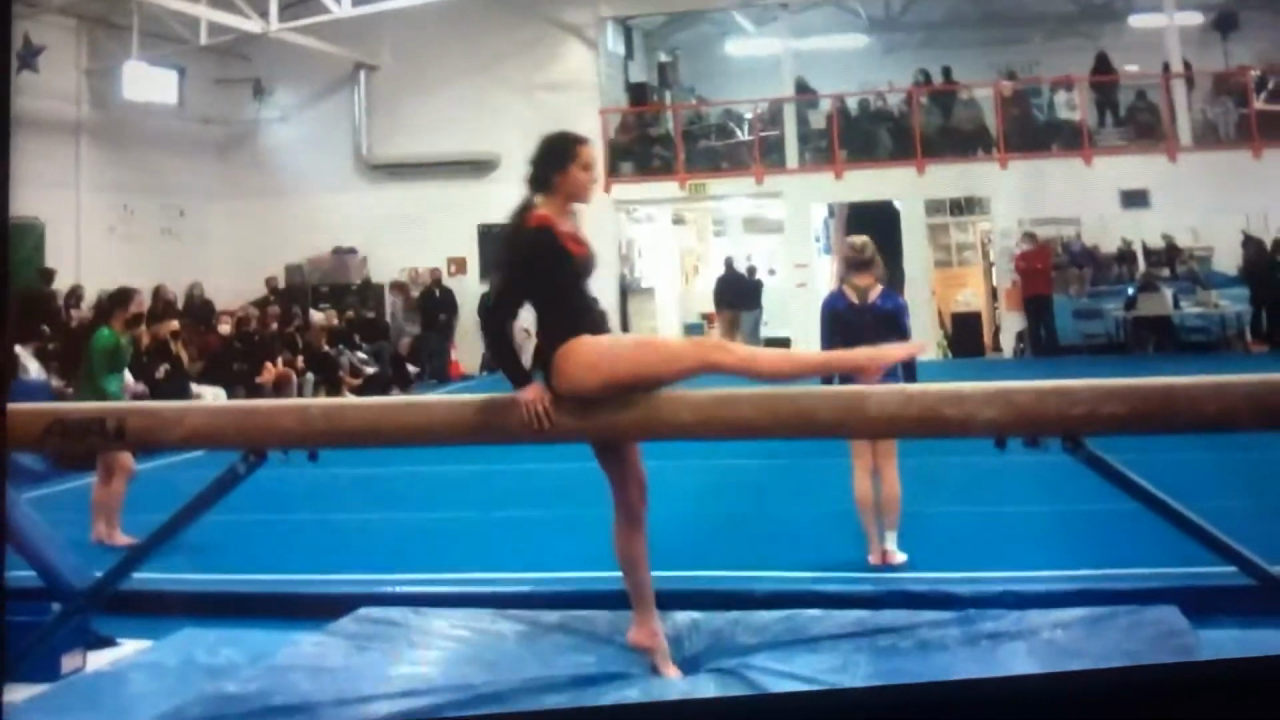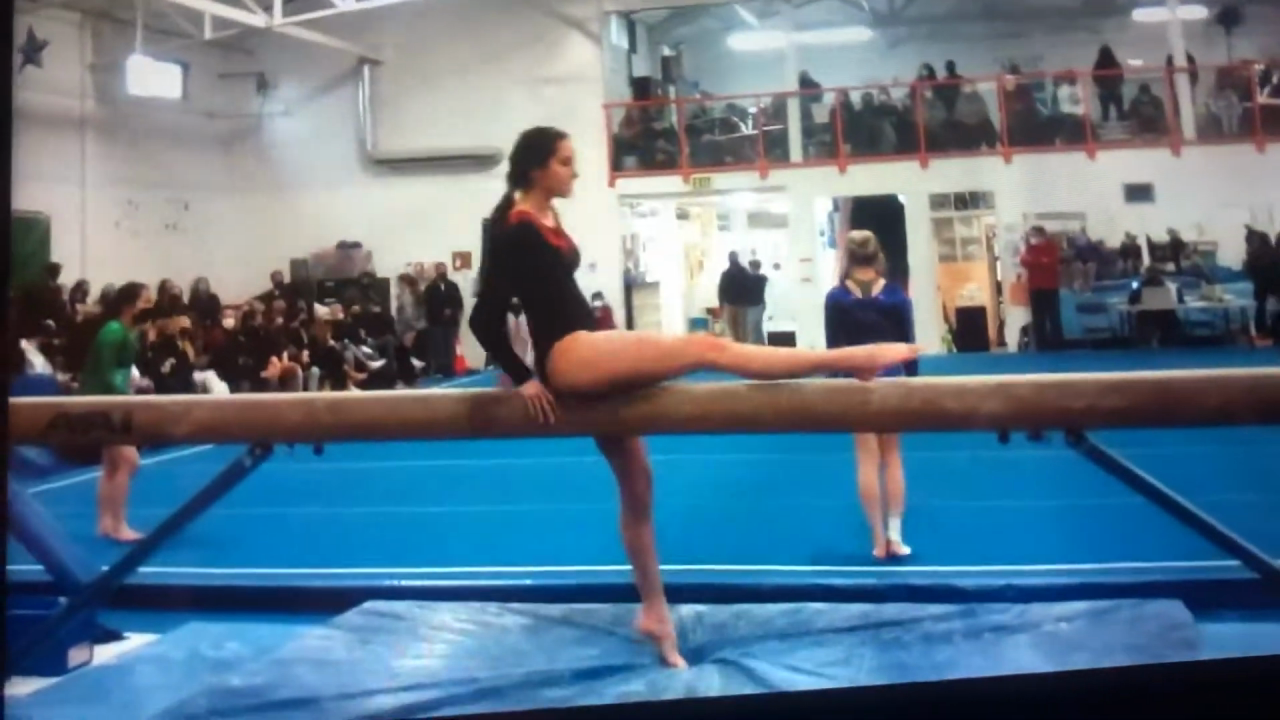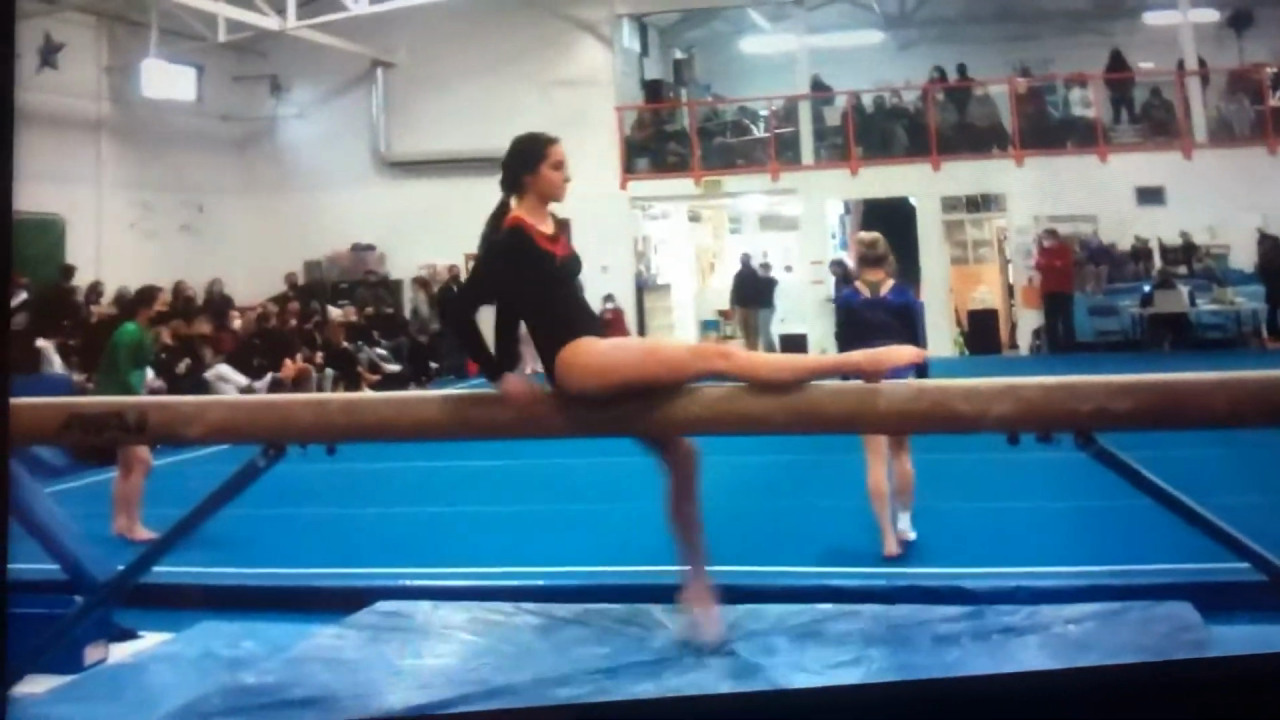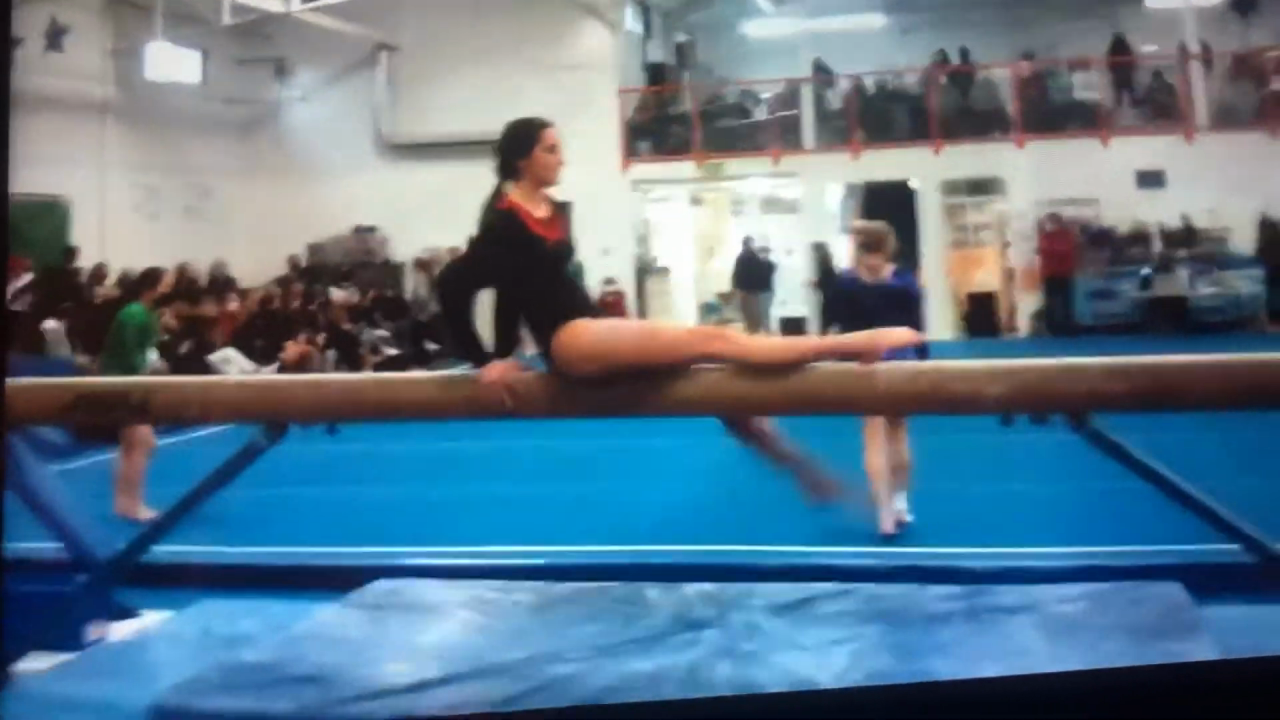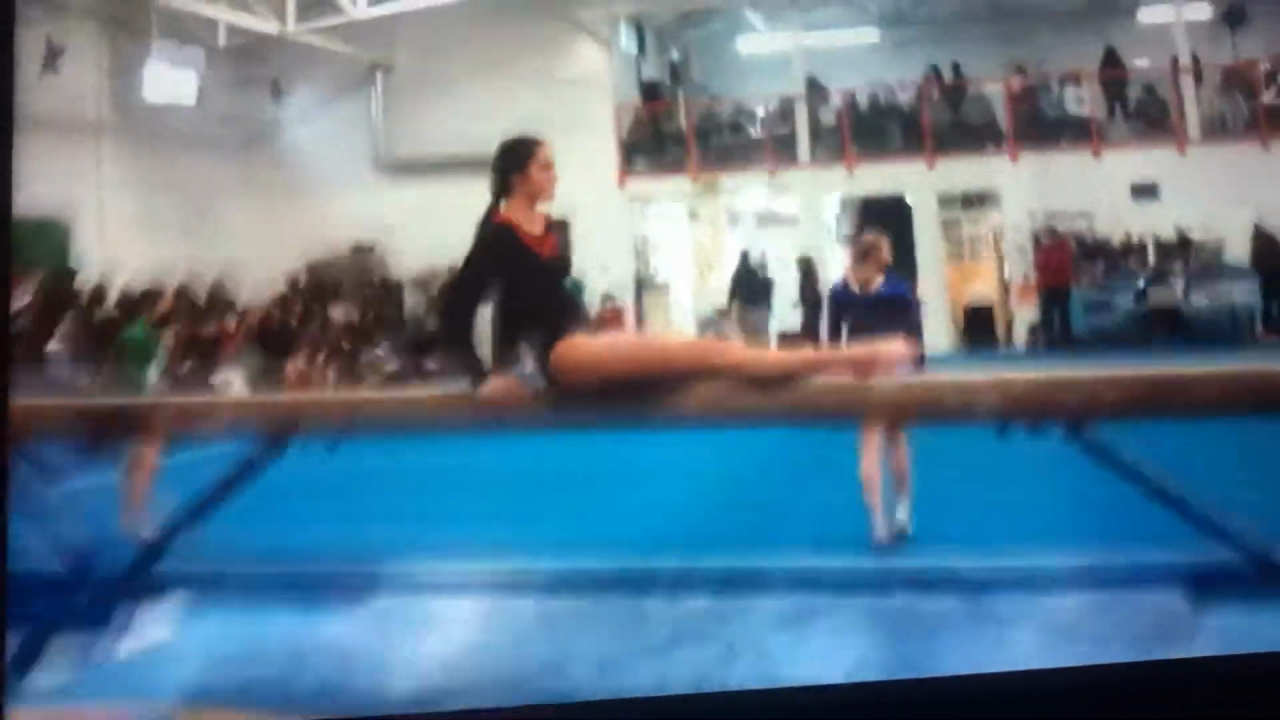
dt=0.2s
person 1, frame 1
left shoulder: (567, 224)
right shoulder: (534, 233)
right elbow: (495, 318)
right wrist: (523, 384)
left hip: (594, 365)
right hip: (574, 362)
left knee: (631, 494)
right knee: (715, 352)
left ankle: (645, 625)
right ankle: (854, 359)
person 1, frame 2
left shoulder: (546, 220)
right shoulder: (517, 231)
right elbow: (484, 317)
right wrist: (522, 378)
left hip: (588, 357)
right hip: (570, 357)
left knee: (636, 481)
right knee: (709, 348)
left ankle: (654, 611)
right ankle: (849, 358)
person 1, frame 3
left shoulder: (556, 227)
right shoulder: (511, 239)
right elbow: (459, 310)
right wrist: (502, 375)
left hip: (597, 356)
right hip: (577, 360)
left knee: (682, 456)
right knee: (717, 357)
left ankle: (697, 583)
right ankle: (856, 362)
person 1, frame 4
left shoulder: (554, 212)
right shoulder: (505, 225)
right elbow: (452, 288)
right wrist: (484, 363)
left hip: (595, 329)
right hip: (574, 342)
right knee: (714, 341)
left ankle: (804, 471)
right ankle: (849, 344)
person 1, frame 5
left shoulder: (545, 230)
right shoulder: (499, 238)
right elbow: (454, 308)
right wrist: (483, 377)
left hip: (590, 343)
right hip: (568, 355)
left knee: (712, 353)
right knee: (712, 354)
right ankle: (849, 357)
person 2, frame 1
left shoulder: (833, 302)
right shoulder: (892, 300)
left elbow: (828, 353)
left hip: (852, 388)
right hip: (887, 386)
left knee: (862, 470)
right knee: (888, 469)
left ankle: (874, 548)
right ankle: (891, 547)
person 2, frame 2
left shoulder: (836, 297)
right shoulder: (895, 294)
left elbow: (833, 347)
right elbow: (908, 345)
right hip: (890, 379)
left knee: (867, 463)
right knee: (892, 460)
left ankle: (879, 540)
right ankle: (895, 536)
person 2, frame 3
left shoulder: (846, 299)
right shoulder: (904, 295)
left elbow: (844, 347)
right elbow: (918, 343)
right wrist: (922, 381)
right hip: (900, 377)
left knee: (876, 461)
right knee: (901, 453)
left ankle: (889, 538)
right ankle: (904, 523)
person 2, frame 4
left shoulder: (847, 282)
right shoulder: (905, 279)
left elbow: (844, 329)
right elbow: (916, 326)
right wrist: (922, 362)
right hip: (901, 359)
left knee: (874, 440)
right knee: (898, 433)
left ankle: (885, 515)
right ankle: (900, 504)
person 2, frame 5
left shoulder: (840, 292)
right shoulder: (898, 288)
left elbow: (834, 337)
right elbow: (912, 332)
right hip: (894, 366)
left knee: (869, 446)
right knee: (898, 441)
left ankle: (879, 522)
right ankle: (902, 512)
person 3, frame 1
left shoulder: (123, 338)
right shoulder: (105, 338)
left elbow: (116, 375)
right elbow: (99, 381)
right wrist: (117, 402)
left knee: (106, 471)
right knee: (124, 467)
left ankle: (99, 528)
right ankle: (112, 531)
person 3, frame 2
left shoulder: (128, 333)
right shoulder: (113, 332)
left elbow: (122, 371)
right elbow: (107, 375)
right wrist: (123, 396)
left knee: (112, 464)
right knee: (128, 461)
left ankle: (105, 522)
right ankle: (118, 525)
person 3, frame 3
left shoulder: (143, 333)
right shoulder: (130, 333)
left elbow: (137, 372)
right elbow: (124, 375)
right wrist: (140, 398)
left knee: (127, 464)
right knee: (141, 461)
left ankle: (120, 521)
right ankle: (132, 525)
person 3, frame 4
left shoulder: (144, 313)
right shoulder: (135, 314)
left elbow: (139, 352)
right elbow: (131, 356)
left knee: (130, 443)
right knee: (143, 442)
left ankle: (122, 501)
right ankle: (134, 504)
person 3, frame 5
left shoulder: (144, 333)
right shoulder: (138, 335)
right elbow: (133, 373)
left knee: (139, 461)
right knee: (145, 461)
left ankle: (130, 518)
right ankle: (135, 519)
